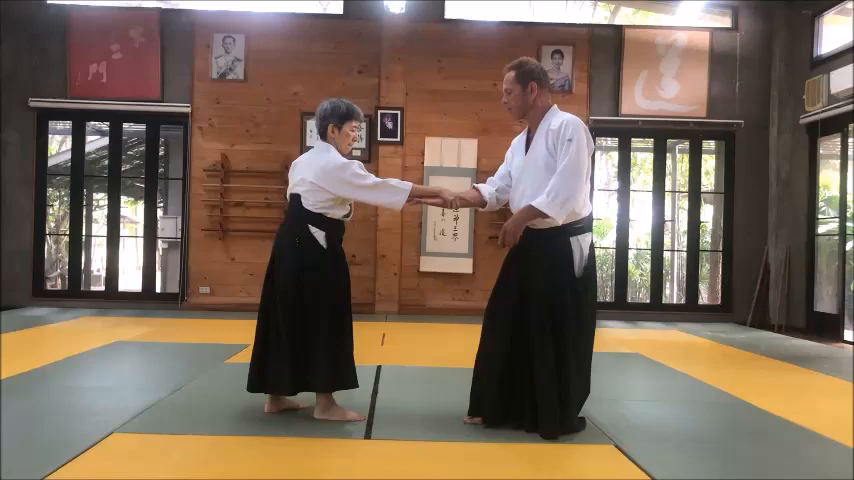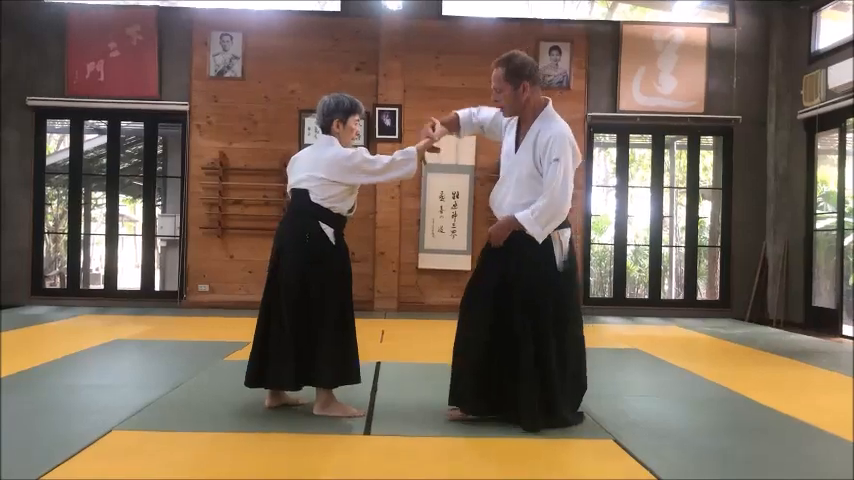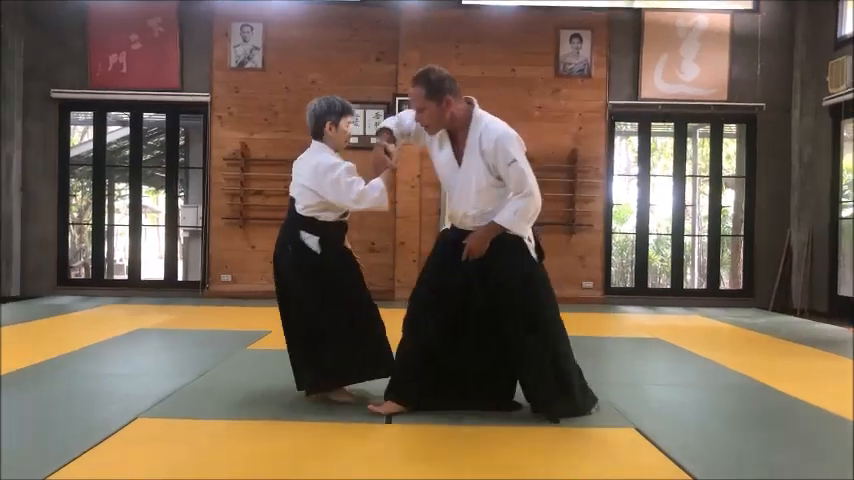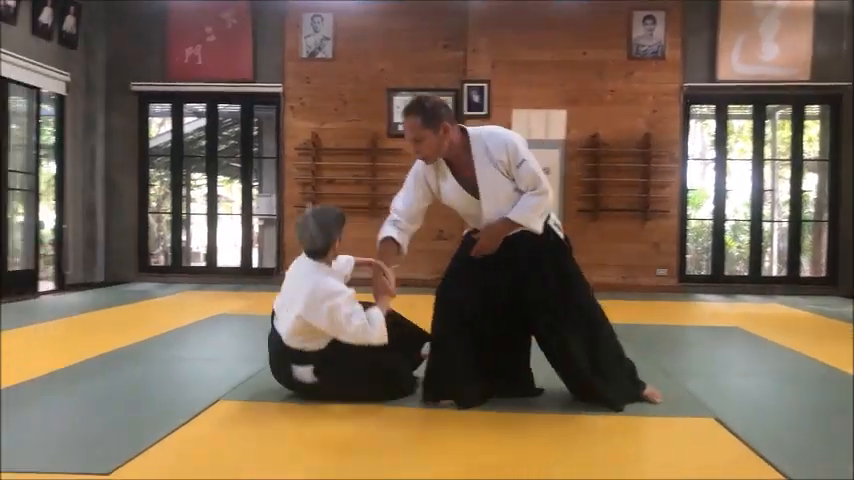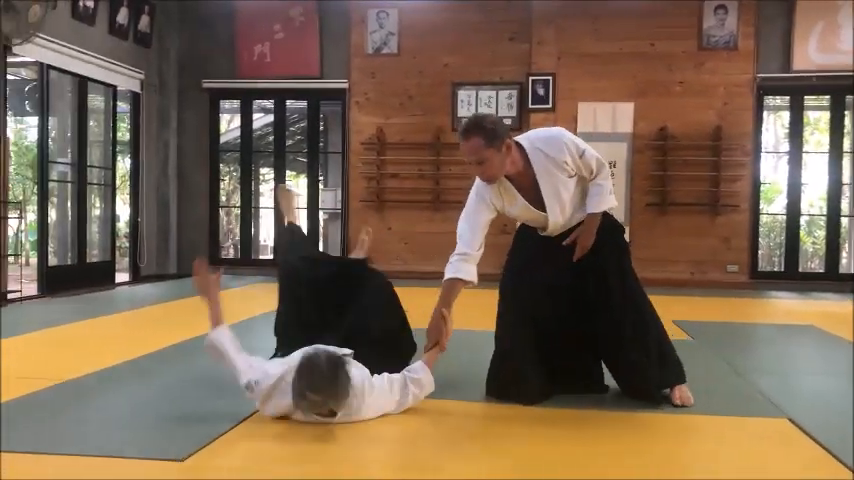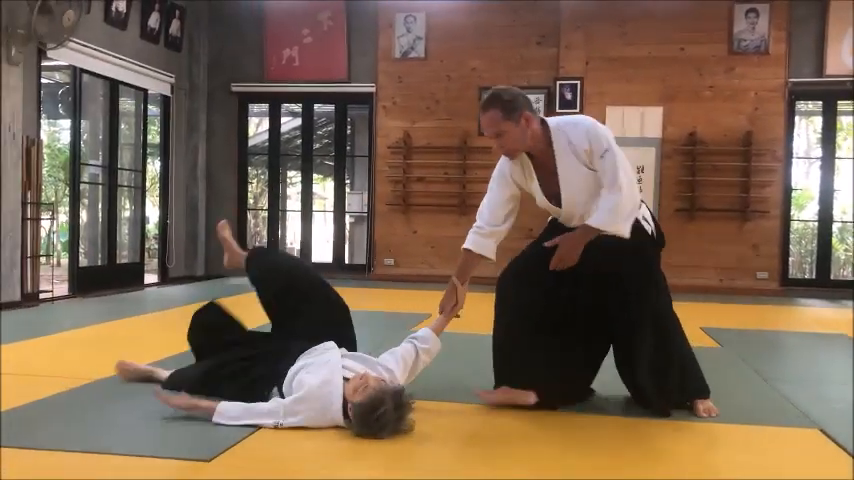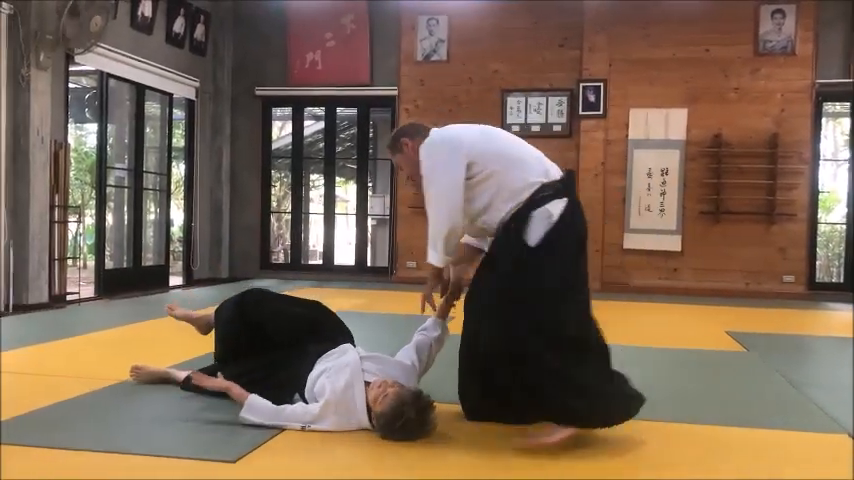
dt=0.4s
person 1, frame 1
left shoulder: (568, 127)
right shoulder: (520, 142)
left elbow: (567, 188)
right elbow: (497, 188)
left wrist: (521, 217)
right wrist: (454, 200)
left hip: (563, 247)
right hip: (532, 245)
left knee: (559, 334)
right knee: (505, 325)
left ankle: (558, 416)
right ankle: (500, 408)
person 1, frame 2
left shoulder: (555, 135)
right shoulder: (511, 119)
left elbow: (555, 203)
right elbow: (474, 118)
left wrist: (507, 225)
right wrist: (442, 126)
left hip: (541, 246)
right hip: (508, 238)
left knee: (542, 332)
right knee: (480, 316)
left ankle: (551, 409)
right ankle: (474, 399)
person 1, frame 3
left shoulder: (496, 135)
right shoulder: (428, 125)
left elbow: (527, 197)
right elbow: (399, 122)
left wrist: (486, 234)
right wrist: (387, 136)
left hip: (506, 243)
right hip: (458, 237)
left knee: (534, 324)
right knee: (427, 312)
left ankle: (567, 399)
right ankle: (407, 394)
person 1, frame 4
left shoulder: (499, 142)
right shoulder: (425, 171)
left elbow: (539, 192)
right elbow: (401, 219)
left wrist: (500, 230)
right wrist: (381, 265)
left hip: (533, 240)
right hip: (484, 241)
left knee: (573, 313)
right knee: (454, 305)
left ankle: (626, 384)
right ankle: (459, 387)
person 1, frame 5
left shoulder: (556, 143)
right shoulder: (485, 190)
left elbow: (599, 174)
right elbow: (466, 253)
left wrist: (592, 224)
right wrist: (440, 314)
left hip: (589, 229)
right hip: (538, 239)
left knee: (624, 304)
right knee: (518, 303)
left ankle: (670, 379)
right ankle: (523, 384)
person 1, frame 6
left shoulder: (584, 132)
right shoulder: (508, 164)
left elbow: (623, 190)
right elbow: (488, 225)
left wrist: (582, 239)
right wrist: (457, 283)
left hip: (620, 231)
right hip: (568, 230)
left knee: (647, 314)
right knee: (519, 287)
left ankle: (692, 393)
right ankle: (528, 385)
person 1, frame 7
left shoulder: (436, 146)
right shoulder: (457, 143)
left elbow: (445, 221)
right elbow: (480, 228)
left wrist: (437, 275)
right wrist: (459, 272)
left hip: (545, 215)
right hip: (546, 214)
left knee: (509, 312)
right knee: (493, 306)
left ankle: (572, 412)
person 2, frame 1
left shoulder: (303, 162)
right shoulder: (336, 166)
right elbow: (380, 189)
right wrist: (434, 192)
left hip: (292, 242)
right hip: (315, 248)
left knee: (286, 318)
right knee: (325, 323)
left ankle: (276, 395)
right ankle: (325, 402)
person 2, frame 2
left shoulder: (302, 157)
right shoulder: (344, 158)
right elbow: (389, 166)
right wrist: (425, 143)
left hip: (293, 236)
right hip: (319, 241)
left knee: (288, 313)
right knee: (326, 318)
left ankle: (276, 391)
right ankle: (325, 399)
person 2, frame 3
left shoulder: (308, 159)
right shoulder: (330, 165)
right elbow: (362, 198)
left wrist: (341, 239)
right wrist: (384, 173)
left hip: (295, 245)
right hip: (312, 250)
left knee: (312, 318)
right knee: (341, 316)
left ankle: (314, 379)
right ankle: (328, 381)
person 2, frame 4
left shoulder: (301, 264)
right shoulder: (329, 293)
left elbow: (334, 265)
right elbow: (366, 331)
left wrist: (367, 262)
right wrist: (384, 298)
right hip: (304, 372)
person 2, frame 5
left shoulder: (274, 397)
right shoulder: (371, 398)
left elbow: (237, 359)
right elbow: (412, 385)
left wrist: (213, 302)
right wrist: (435, 350)
left knee: (302, 276)
person 2, frame 6
left shoulder: (319, 406)
right shoulder: (389, 379)
left elbow: (256, 412)
right elbow: (417, 347)
left wrist: (195, 405)
right wrist: (444, 316)
left hip: (285, 368)
right hip: (327, 348)
right knee: (292, 280)
left ankle: (154, 374)
right ankle: (243, 258)
person 2, frame 7
left shoulder: (343, 413)
right shoulder: (406, 376)
left elbow: (269, 413)
right elbow: (425, 341)
left wrist: (228, 387)
left hip: (305, 374)
left ankle: (176, 375)
right ankle: (216, 321)
